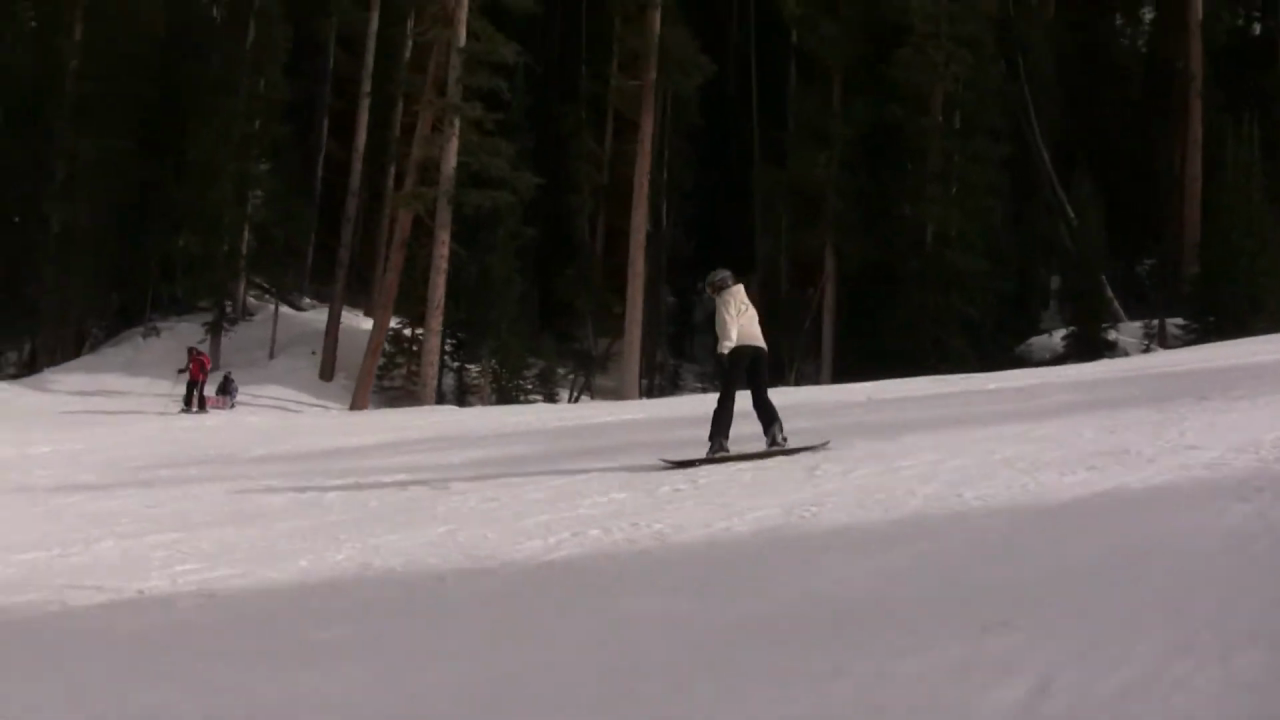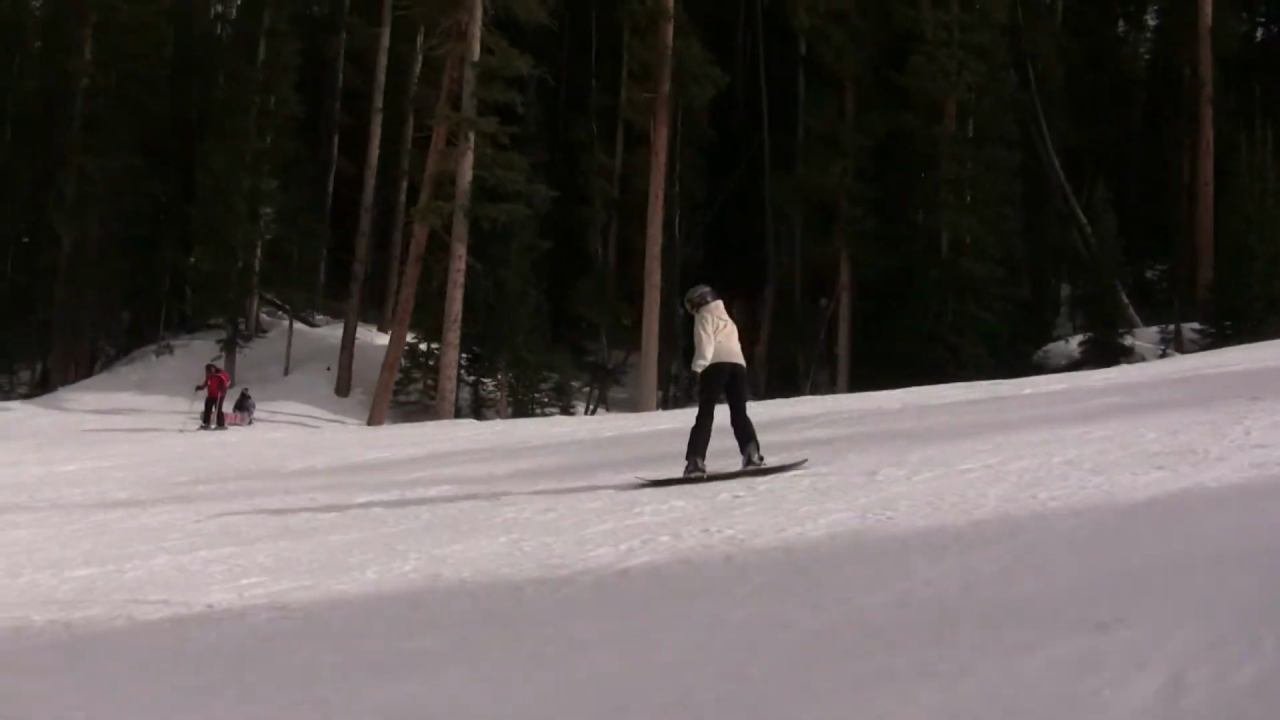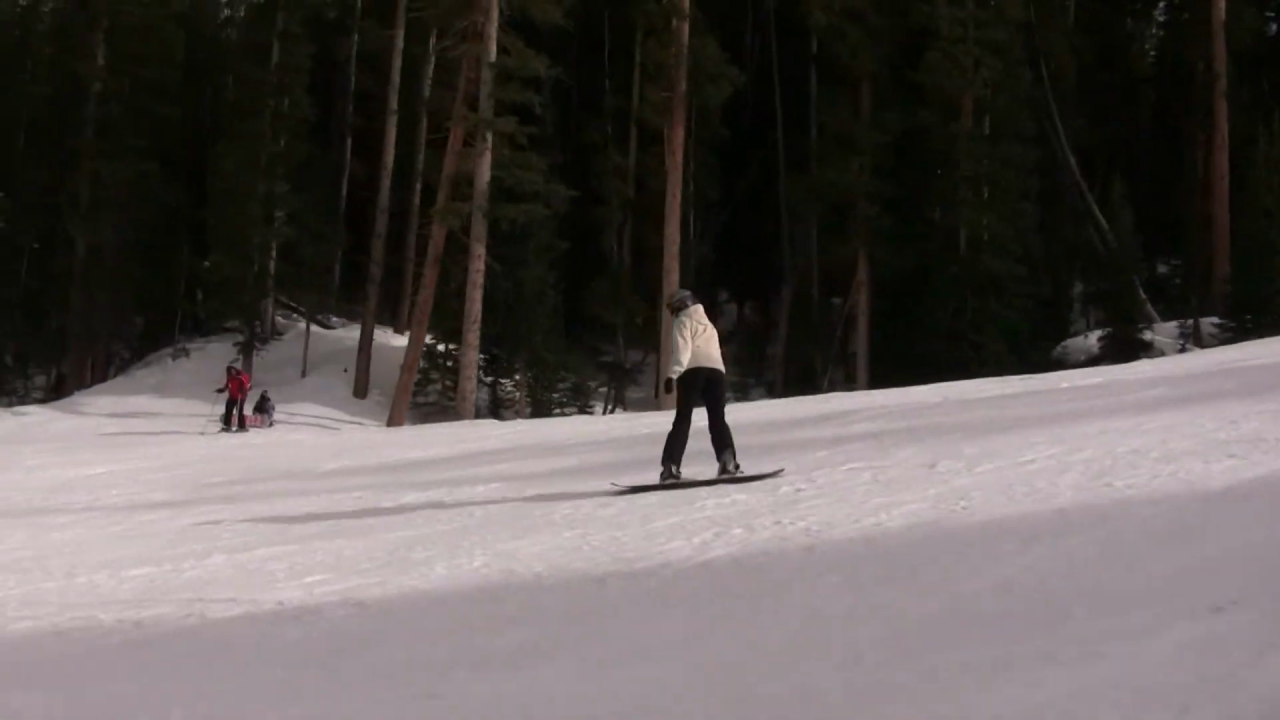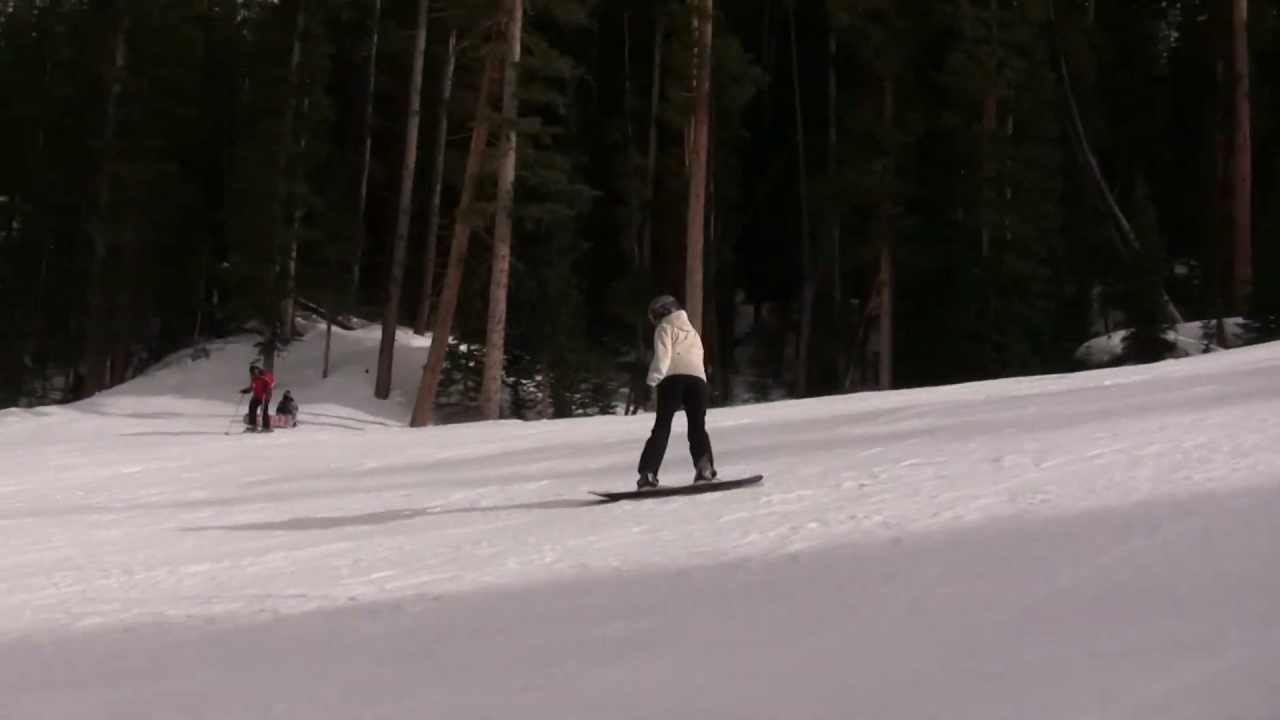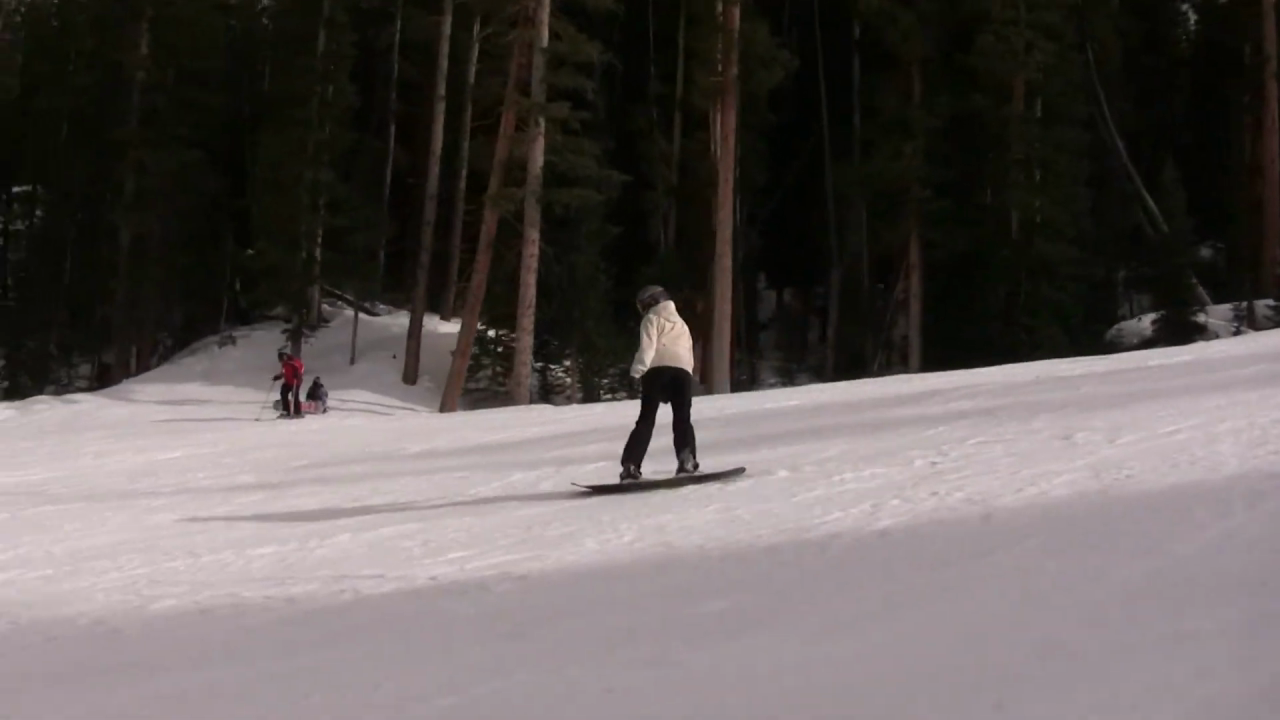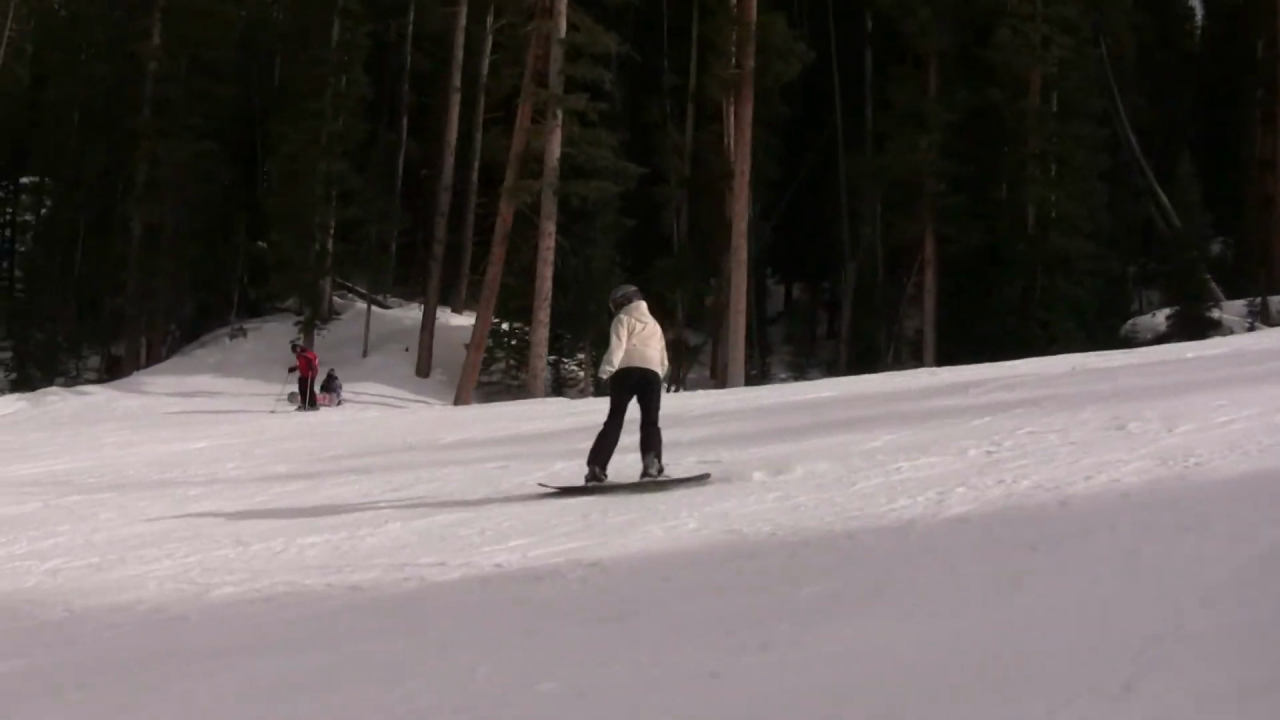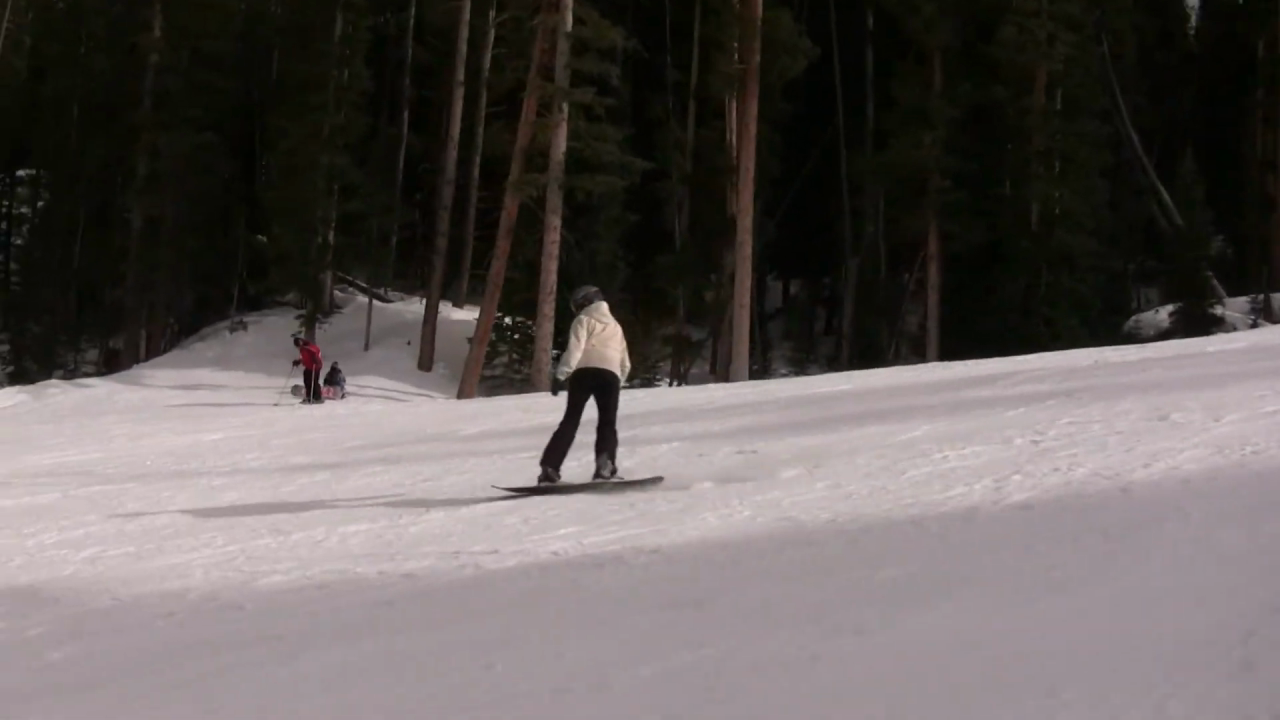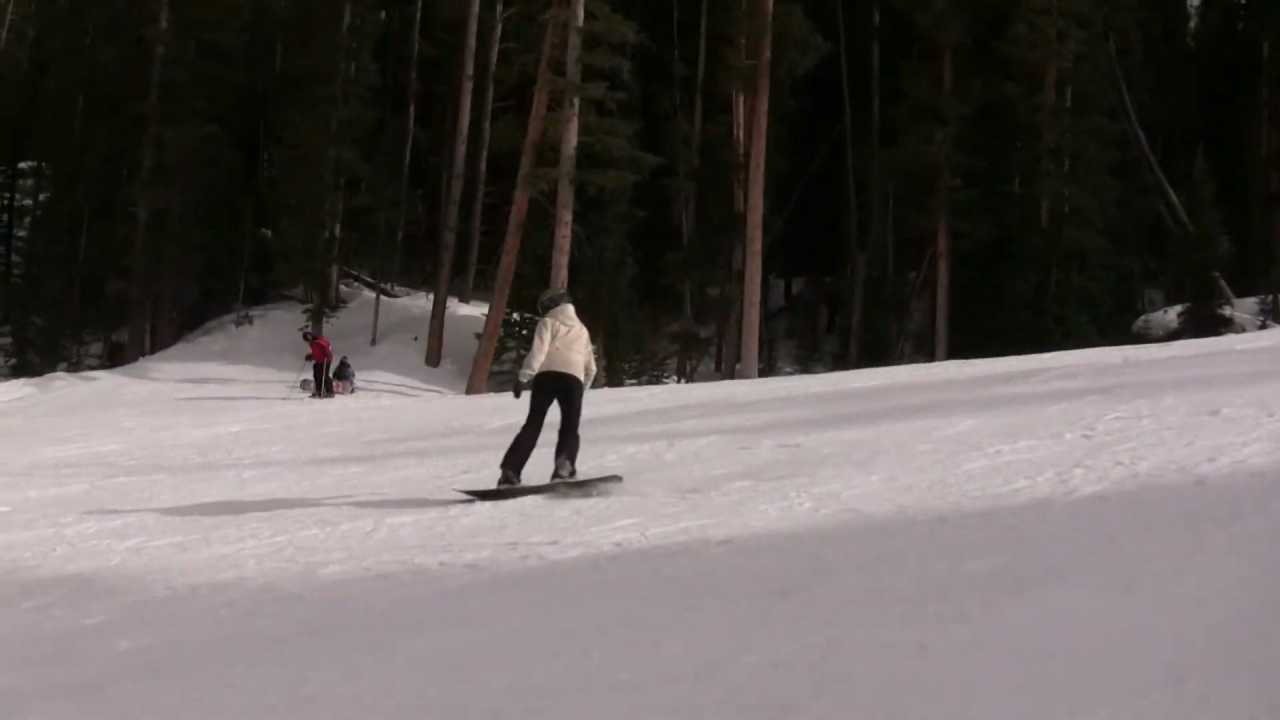
dt=0.1s
person 1, frame 1
left shoulder: (726, 300)
right shoulder: (746, 303)
left elbow: (729, 326)
left wrist: (723, 350)
right wrist: (726, 351)
left hip: (737, 350)
right hip: (759, 349)
left knee: (726, 398)
right knee: (760, 397)
left ankle: (719, 442)
right ankle: (775, 433)
person 1, frame 2
left shoulder: (705, 316)
right shoulder: (728, 320)
left elbow: (705, 343)
left wrist: (697, 367)
left hip: (715, 366)
right hip: (738, 366)
left knee: (704, 416)
right knee: (739, 415)
left ankle: (695, 461)
right ankle: (751, 453)
person 1, frame 3
left shoulder: (683, 321)
right shoulder: (708, 325)
left elbow: (682, 349)
left wrist: (672, 374)
left hip: (692, 371)
right hip: (717, 371)
left knee: (682, 421)
right knee: (717, 421)
left ankle: (671, 467)
right ankle: (727, 461)
person 1, frame 4
left shoulder: (665, 328)
right shoulder: (693, 332)
left elbow: (662, 356)
left wrist: (651, 381)
right wrist: (684, 397)
left hip: (672, 378)
right hip: (697, 380)
left knee: (661, 429)
right knee: (697, 429)
left ankle: (648, 474)
right ankle: (704, 468)
person 1, frame 5
left shoulder: (652, 319)
right shoulder: (681, 323)
left elbow: (647, 348)
right elbow: (690, 360)
left wrist: (635, 373)
right wrist: (670, 392)
left hip: (657, 370)
right hip: (683, 372)
left knee: (645, 420)
right knee: (682, 420)
left ankle: (631, 467)
right ankle: (687, 460)
person 1, frame 6
left shoulder: (623, 319)
right shoulder: (655, 324)
left elbow: (616, 348)
right elbow: (664, 362)
left wrist: (603, 373)
right wrist: (655, 385)
left hip: (626, 371)
right hip: (652, 373)
left knee: (613, 422)
right knee: (650, 423)
left ankle: (596, 468)
right ankle: (651, 464)
person 1, frame 7
left shoulder: (583, 320)
right shoulder: (615, 325)
left elbow: (574, 349)
right elbow: (625, 364)
left wrist: (561, 375)
right wrist: (616, 385)
left hip: (584, 371)
right hip: (610, 374)
left knee: (569, 422)
right knee: (607, 424)
left ankle: (549, 469)
right ankle: (605, 465)
person 1, frame 8
left shoulder: (549, 322)
right shoulder: (582, 328)
left elbow: (538, 351)
right elbow: (591, 367)
left wrist: (523, 377)
right wrist: (581, 389)
left hip: (547, 375)
right hip: (573, 379)
left knee: (532, 426)
right knee: (570, 429)
left ankle: (510, 472)
right ankle: (564, 466)
